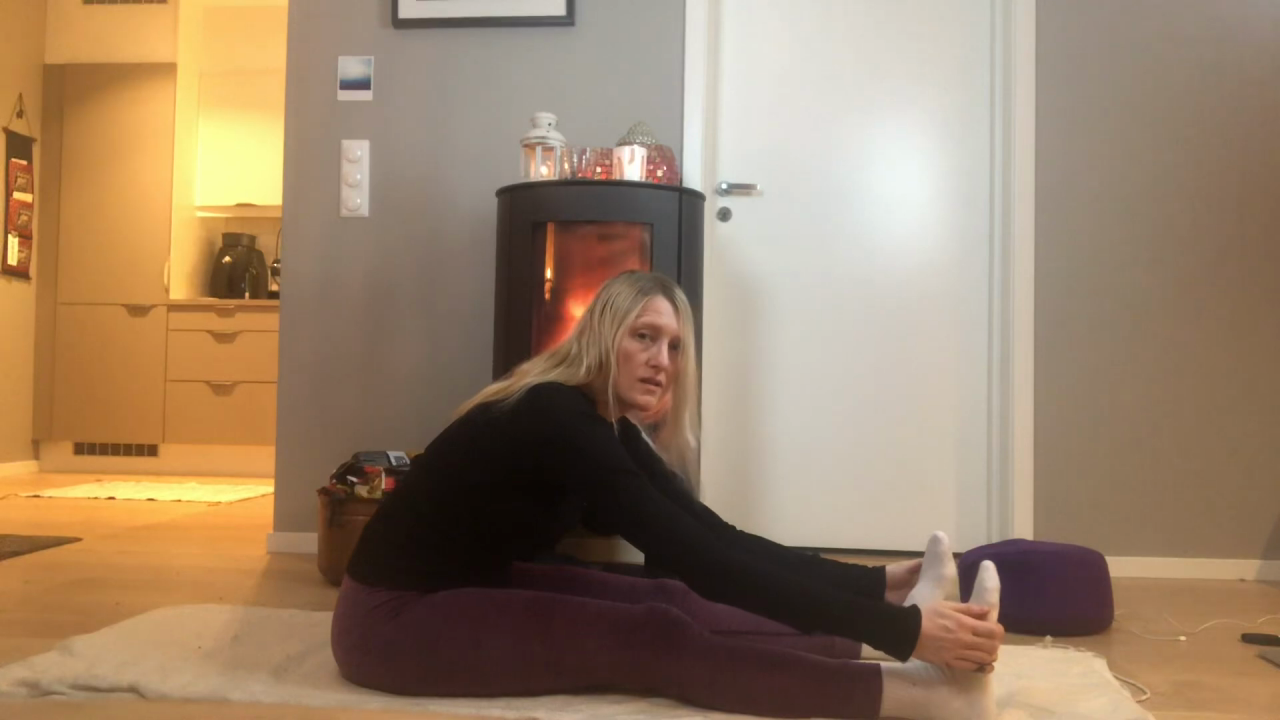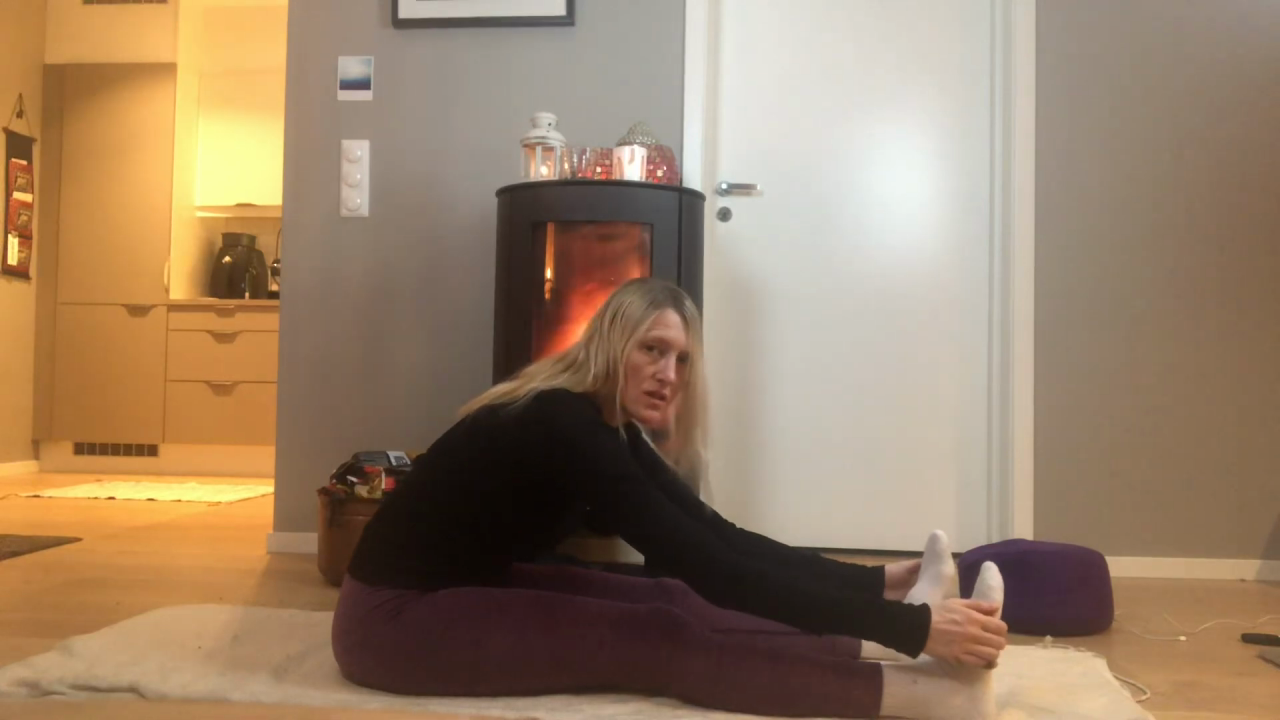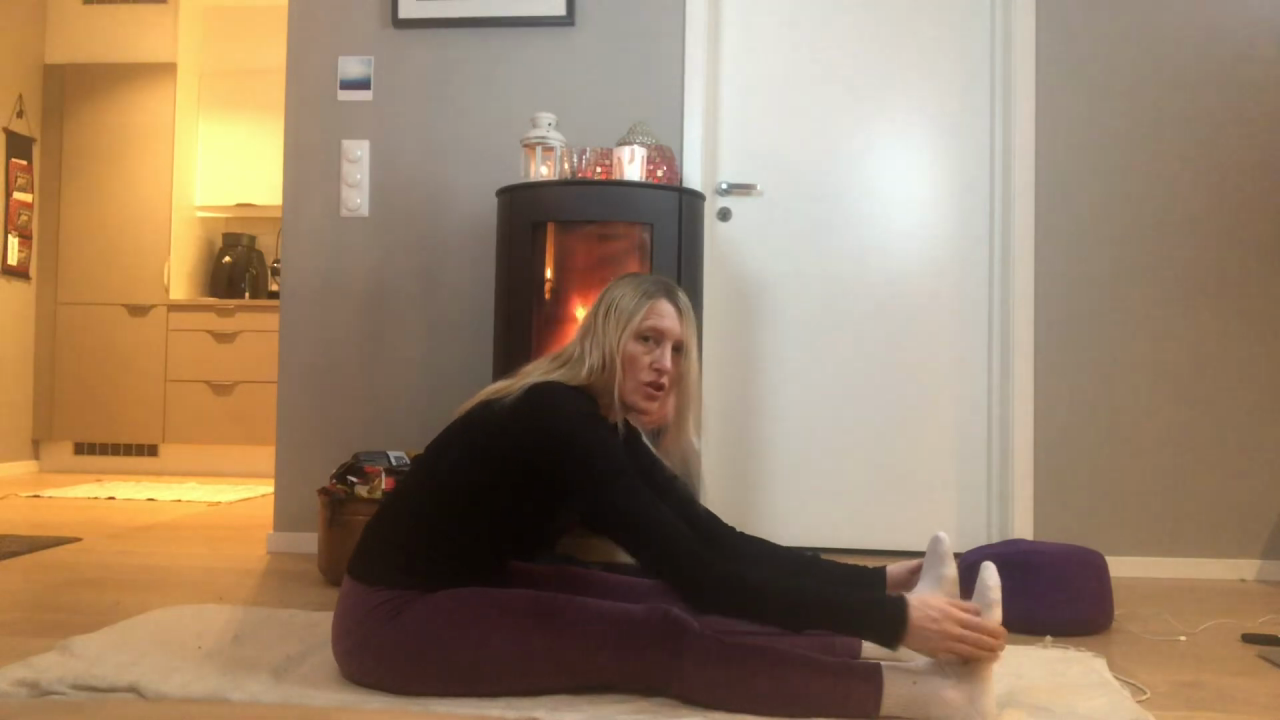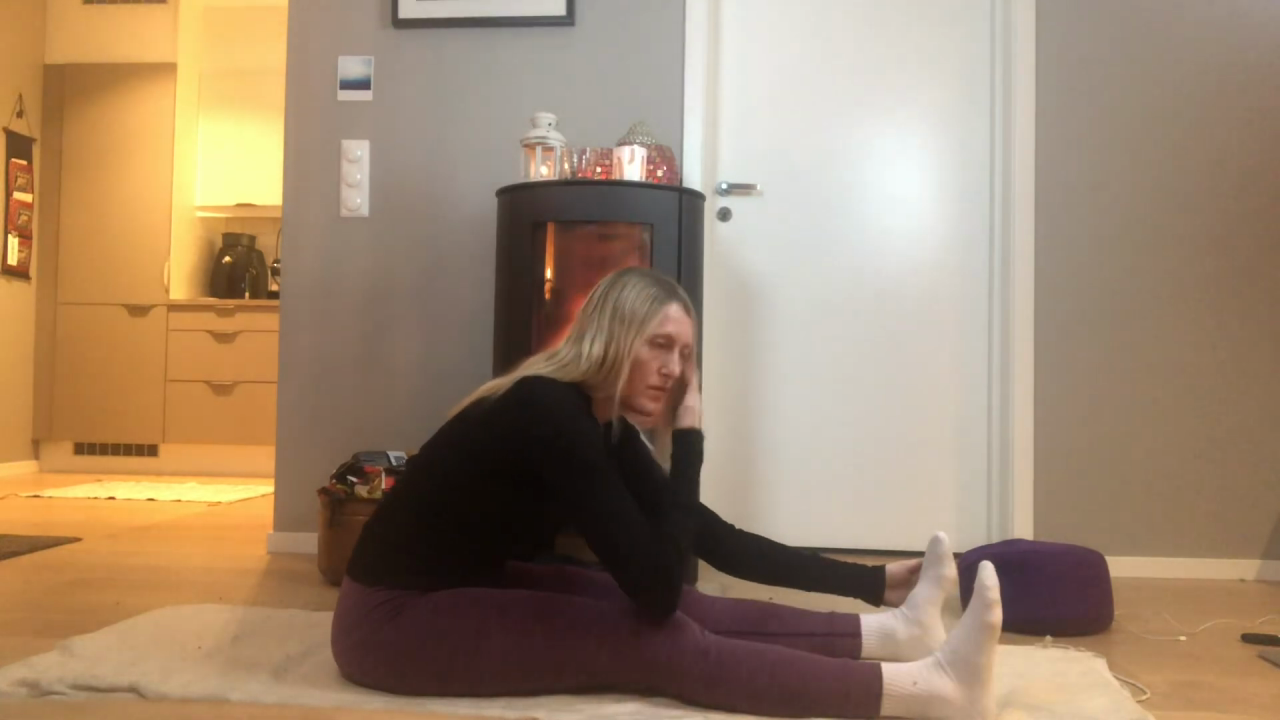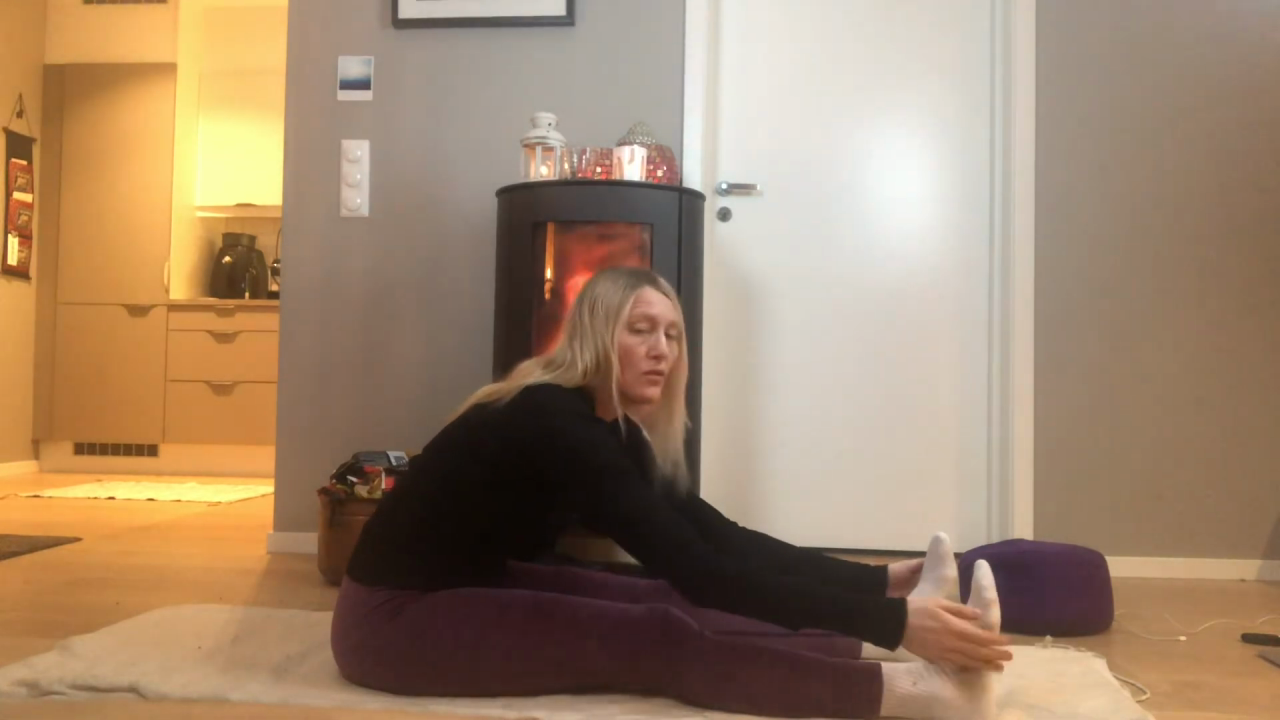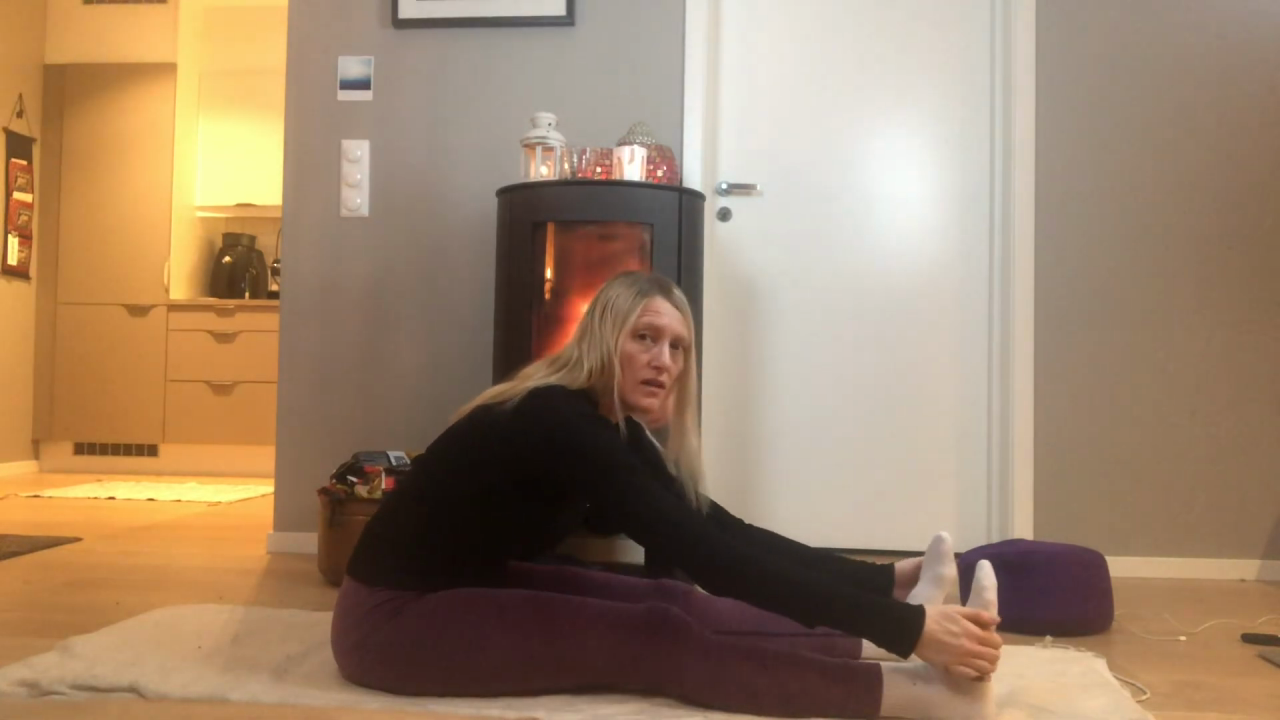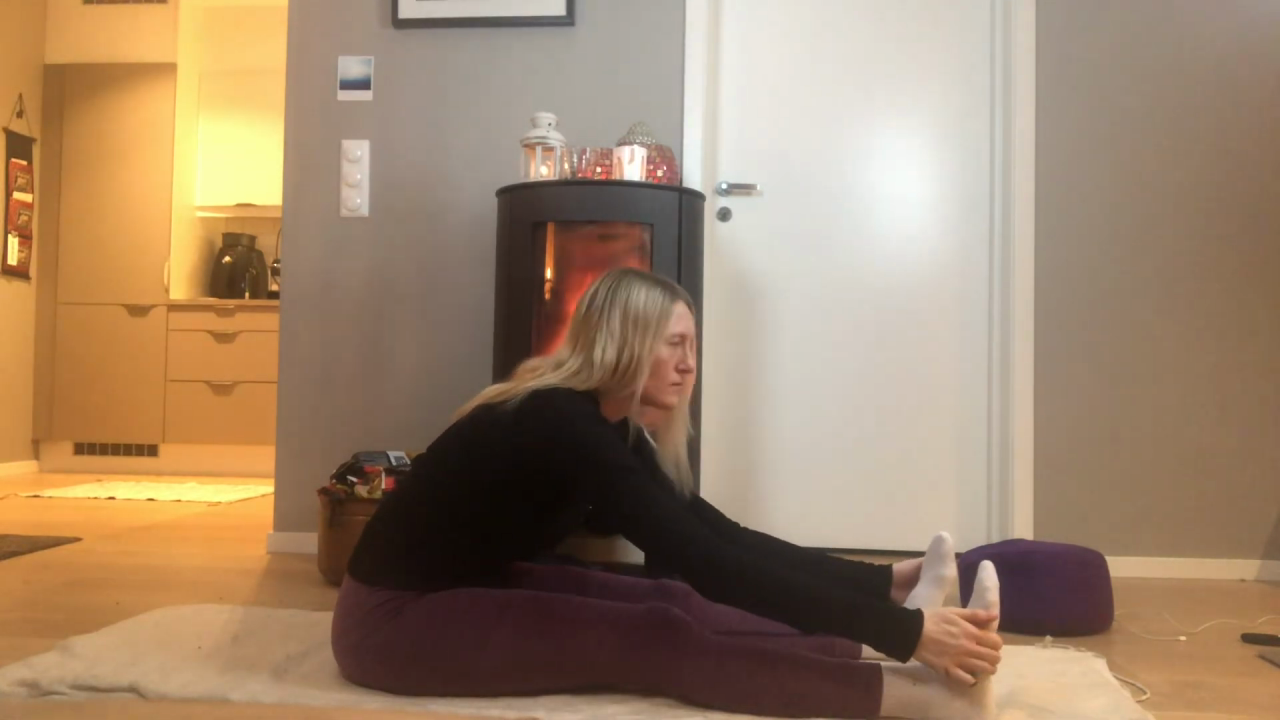
dt=0.7s
person 1, frame 1
left shoulder: (607, 425)
right shoulder: (558, 420)
left elbow: (719, 539)
right elbow: (707, 567)
left wrist: (877, 584)
right wrist: (900, 631)
left hip: (472, 589)
right hip: (396, 619)
left knee: (666, 604)
right knee: (654, 639)
person 1, frame 2
left shoulder: (612, 428)
right shoulder: (564, 426)
left elbow: (722, 540)
right elbow: (716, 576)
left wrist: (877, 585)
right wrist: (912, 629)
left hip: (473, 589)
right hip: (396, 618)
left knee: (670, 604)
right knee: (660, 639)
person 1, frame 3
left shoulder: (610, 429)
right shoulder: (560, 420)
left elbow: (718, 547)
right elbow: (699, 584)
left wrist: (875, 590)
right wrist: (895, 614)
left hip: (474, 589)
right hip: (395, 619)
left knee: (664, 611)
right knee: (653, 641)
left ankle: (890, 637)
person 1, frame 4
left shoulder: (606, 428)
right shoulder: (550, 414)
left elbow: (716, 541)
right elbow: (656, 586)
left wrist: (872, 583)
right wrist: (688, 441)
left hip: (475, 590)
right hip: (395, 621)
left knee: (676, 612)
right knee: (659, 640)
left ankle: (891, 632)
person 1, frame 5
left shoulder: (612, 429)
right shoulder: (555, 421)
left elbow: (722, 539)
right elbow: (700, 572)
left wrist: (880, 582)
right wrist: (894, 623)
left hip: (472, 590)
right hip: (395, 620)
left knee: (665, 607)
right knee: (656, 640)
person 1, frame 6
left shoulder: (615, 428)
right shoulder: (561, 422)
left elbow: (727, 533)
right elbow: (713, 560)
left wrist: (885, 583)
right wrist: (904, 626)
left hip: (474, 588)
right hip: (395, 619)
left knee: (670, 603)
right knee: (657, 638)
person 1, frame 7
left shoulder: (609, 426)
right shoulder: (564, 425)
left elbow: (725, 538)
right elbow: (711, 568)
left wrist: (883, 583)
right wrist: (902, 635)
left hip: (475, 589)
right hip: (398, 620)
left knee: (670, 605)
right knee: (656, 640)
